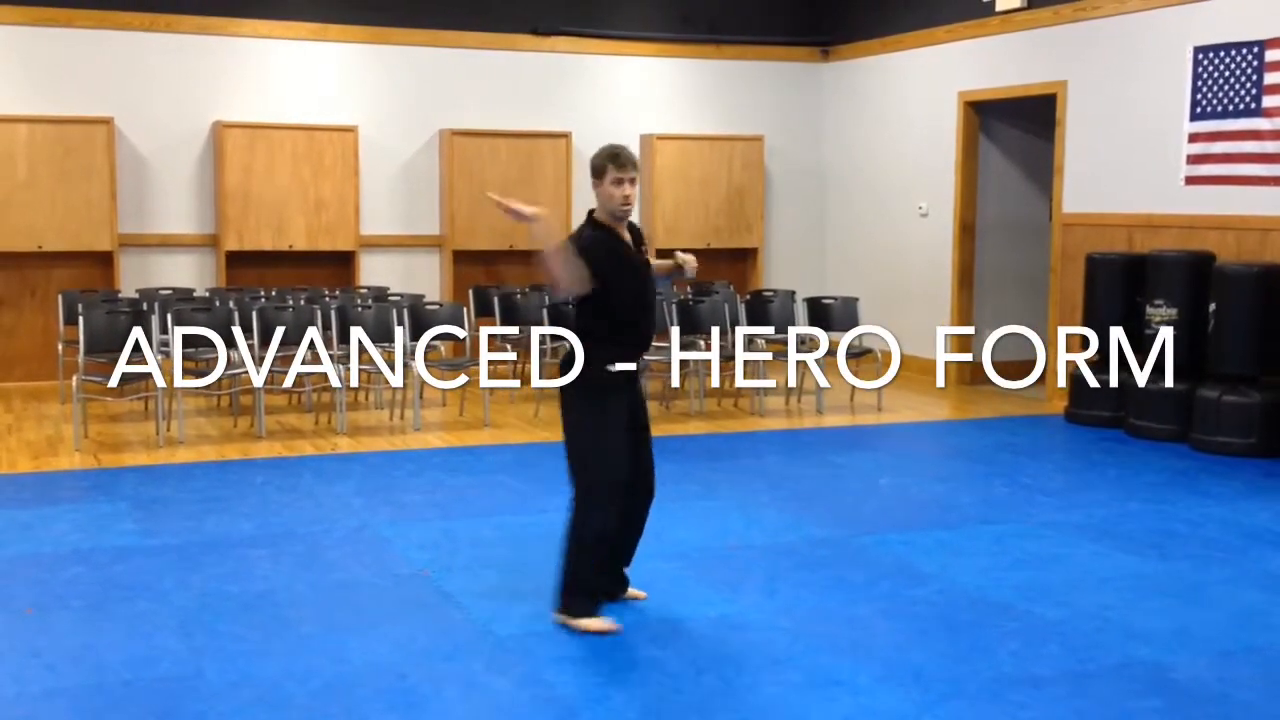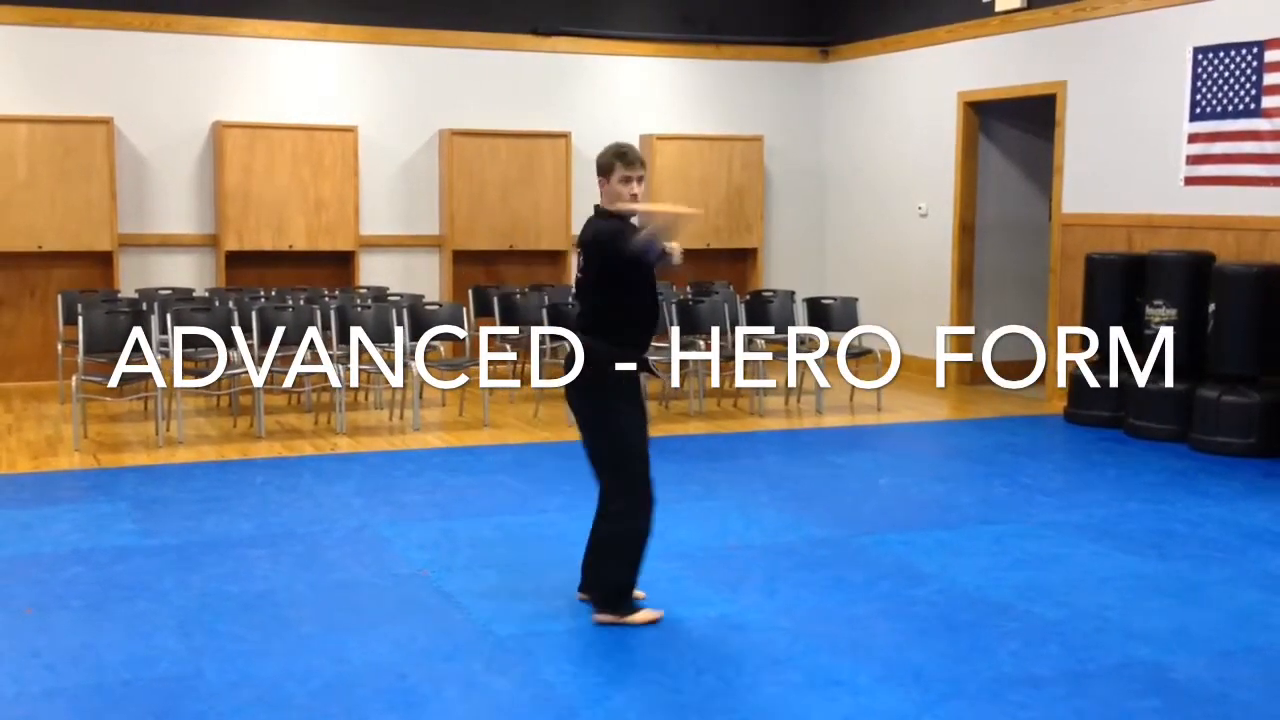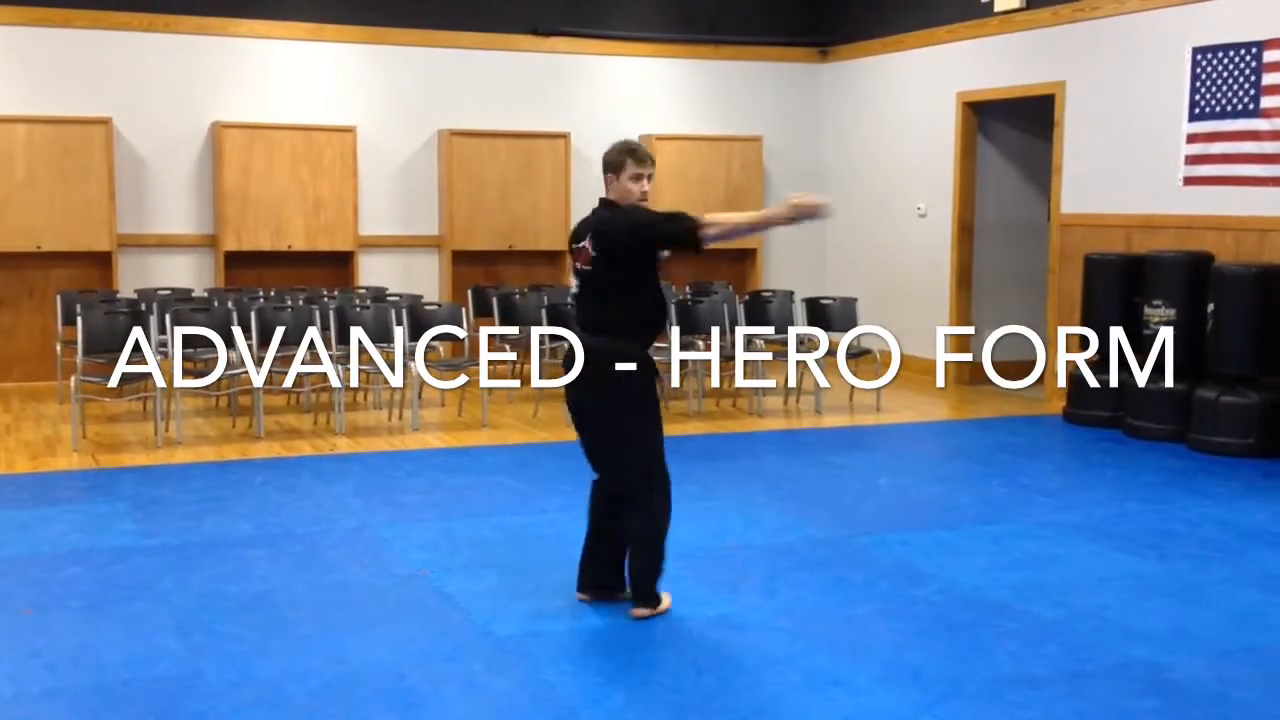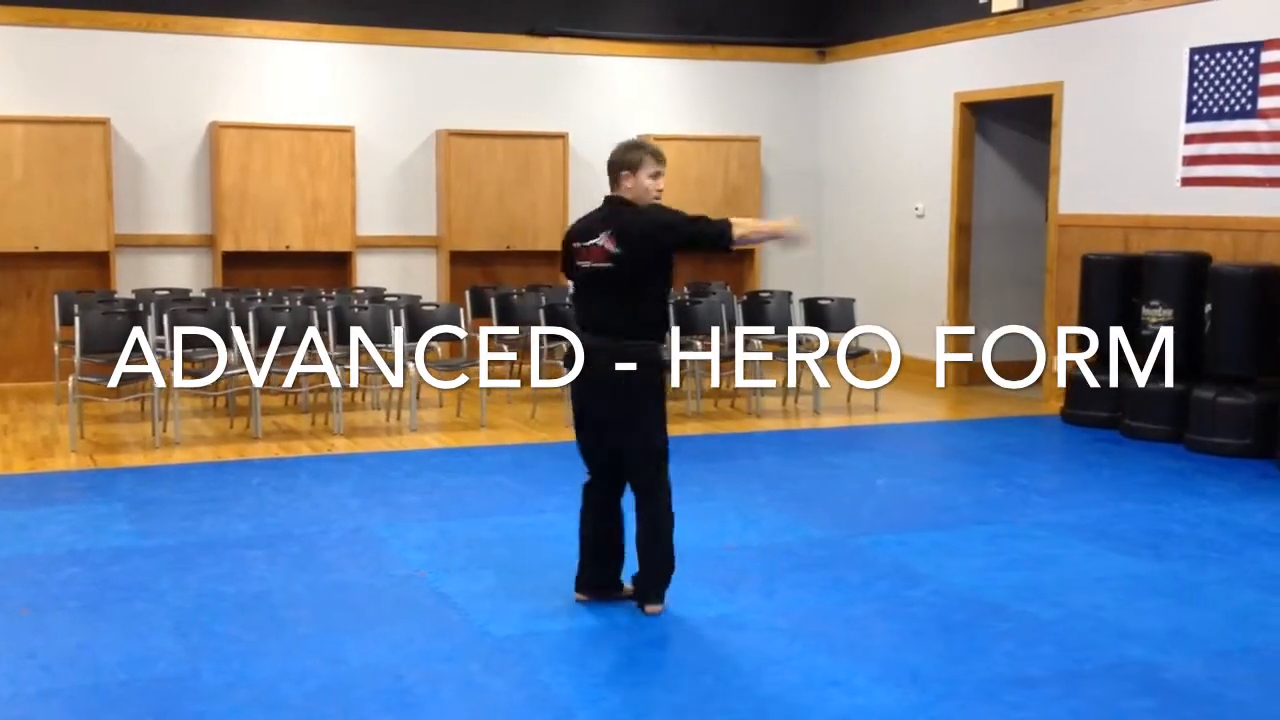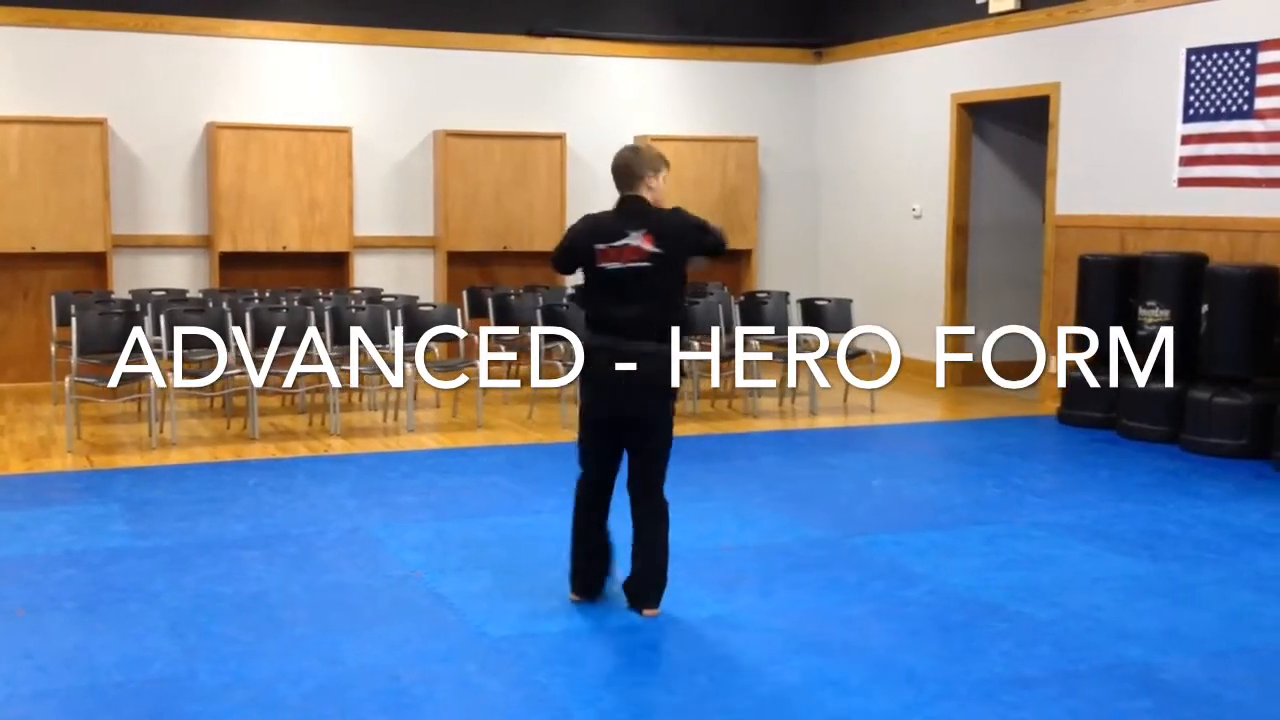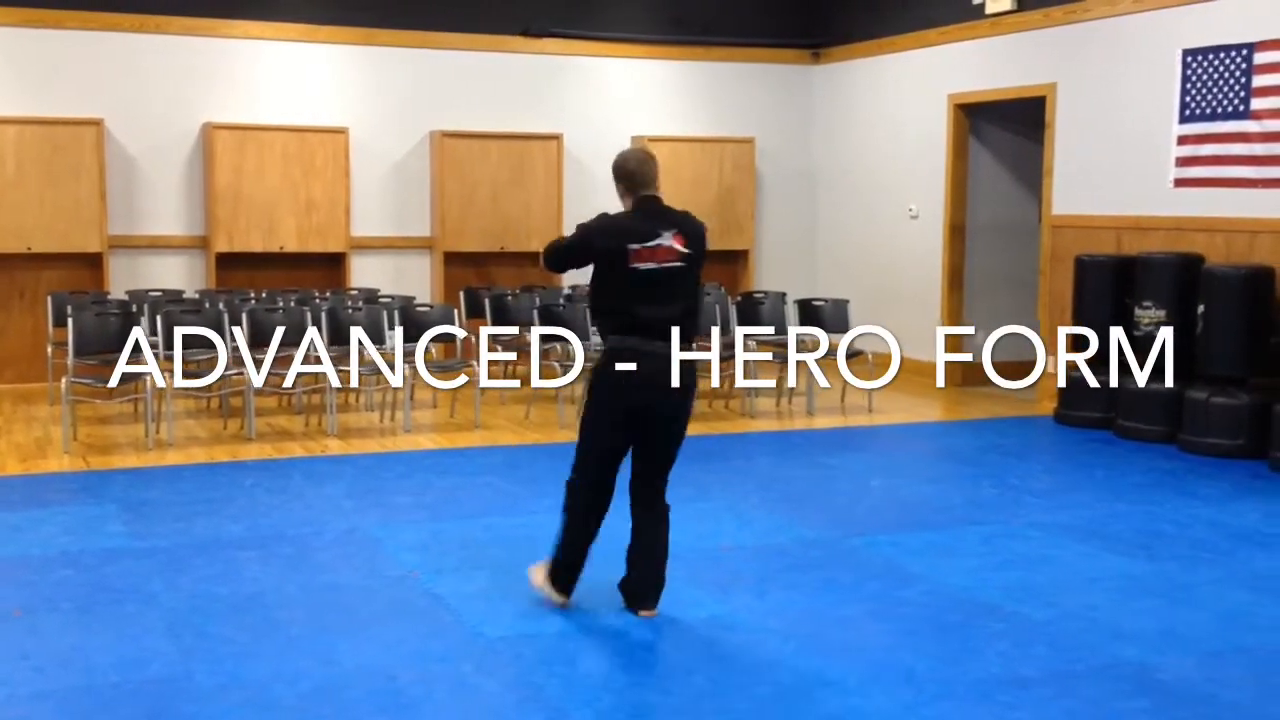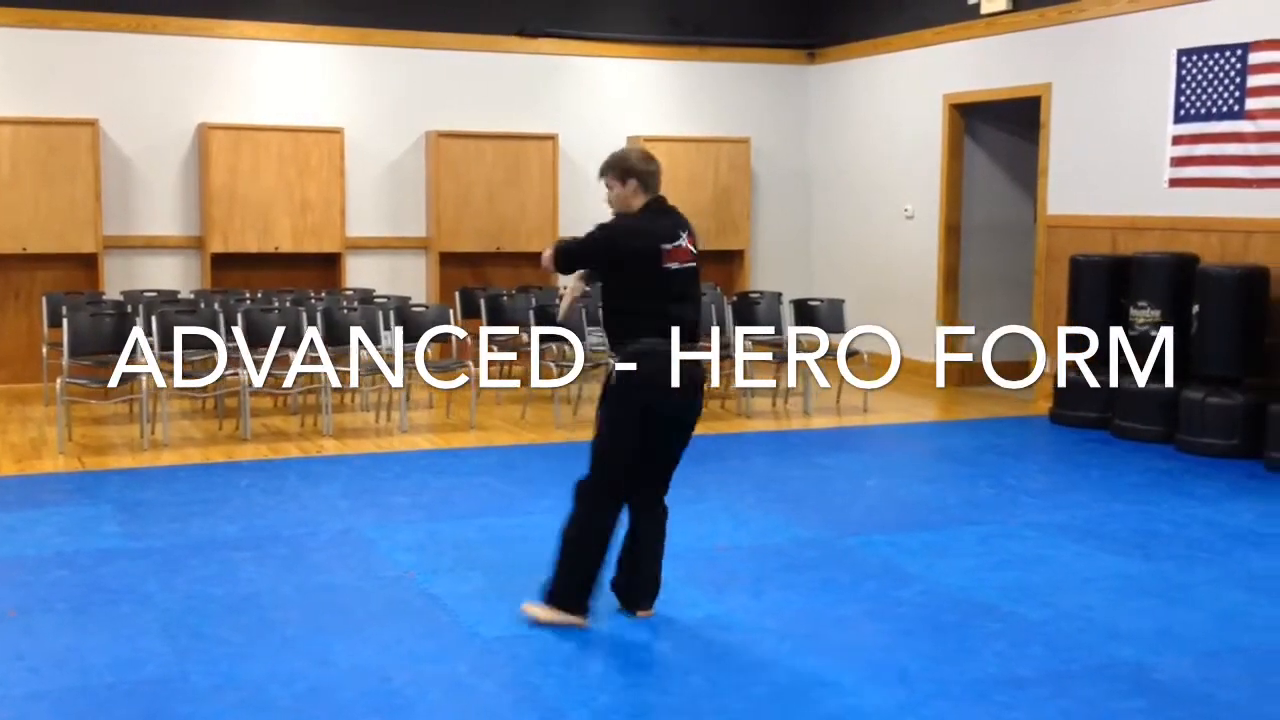
dt=0.1s
person 1, frame 1
left shoulder: (631, 233)
right shoulder: (589, 239)
right elbow: (571, 286)
left wrist: (675, 264)
right wrist: (542, 226)
left hip: (623, 376)
right hip: (593, 381)
left knee: (638, 485)
right knee: (602, 488)
left ankle: (606, 580)
right ankle: (578, 602)
person 1, frame 2
left shoulder: (616, 228)
right shoulder: (603, 231)
right elbow: (641, 250)
left wrist: (662, 252)
left hip: (612, 372)
right hip: (607, 376)
left knee: (626, 482)
right knee: (631, 489)
left ankle: (609, 582)
right ankle: (612, 599)
person 1, frame 3
left shoulder: (587, 230)
right shoulder: (632, 224)
right elbow: (713, 229)
right wrist: (786, 213)
left hip: (590, 369)
right hip: (619, 371)
left knee: (614, 478)
right knee: (646, 482)
left ankle: (598, 581)
right ankle: (644, 594)
person 1, frame 4
left shoulder: (579, 230)
right shoulder: (655, 222)
right elbow: (736, 233)
right wrist: (782, 228)
left hip: (590, 366)
right hip: (631, 367)
left knee: (603, 479)
right knee: (653, 483)
left ankle: (593, 581)
right ankle: (652, 589)
person 1, frame 5
left shoulder: (588, 229)
right shoulder: (676, 226)
left elbow: (562, 265)
right elbow: (715, 241)
left hip: (601, 364)
right hip: (652, 368)
left knee: (595, 478)
right knee: (648, 485)
left ankle: (585, 582)
right ankle: (647, 593)
person 1, frame 6
left shoulder: (607, 229)
right shoulder: (691, 227)
left elbow: (549, 259)
left hip: (624, 368)
right hip: (677, 371)
left knee: (591, 480)
right knee: (650, 487)
left ankle: (562, 580)
right ankle: (643, 594)
person 1, frame 7
left shoulder: (619, 233)
right shoulder: (681, 228)
left elbow: (553, 260)
left wrist: (587, 269)
right wrist: (596, 270)
left hip: (639, 370)
right hip: (684, 373)
left knee: (602, 488)
right knee: (650, 489)
left ankle: (569, 600)
right ankle: (639, 593)
